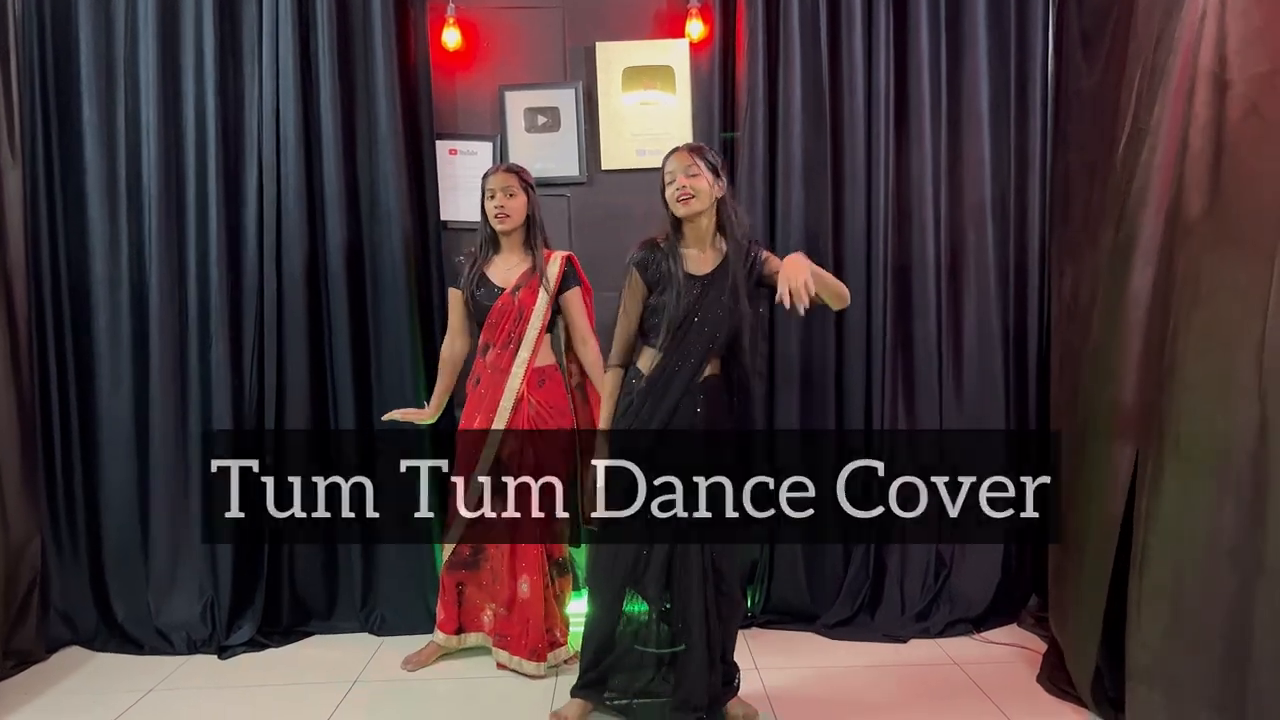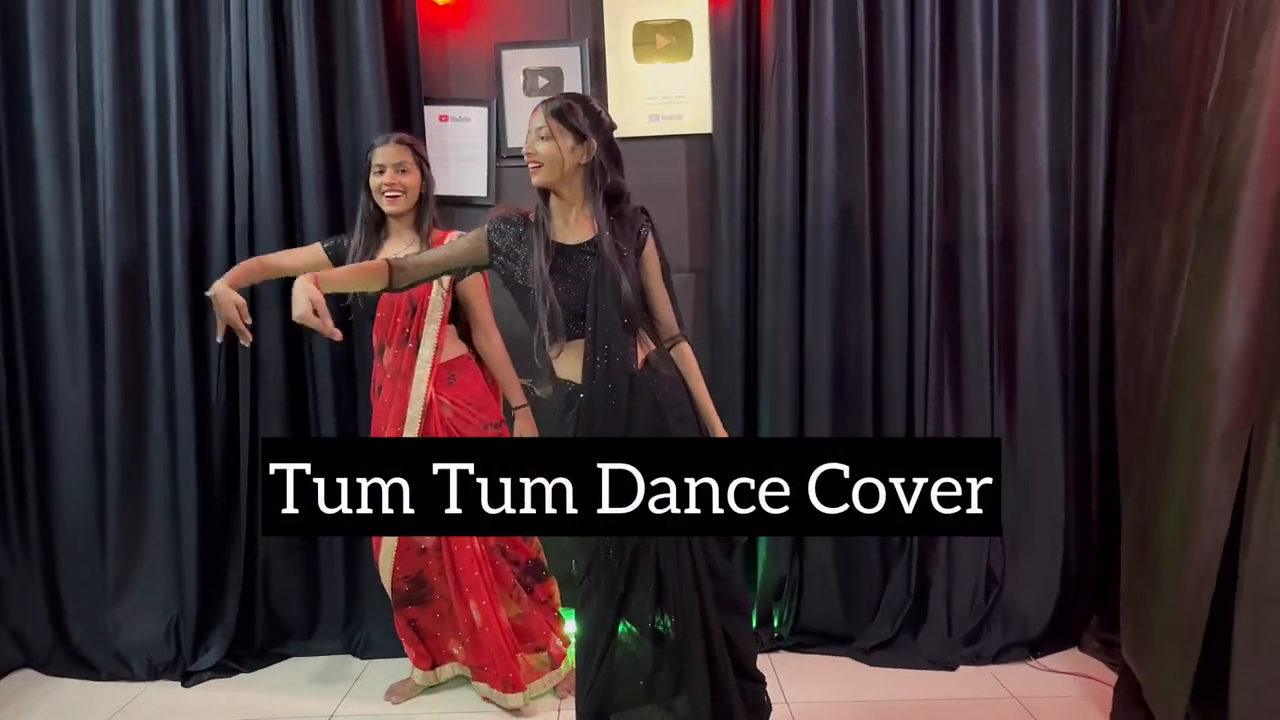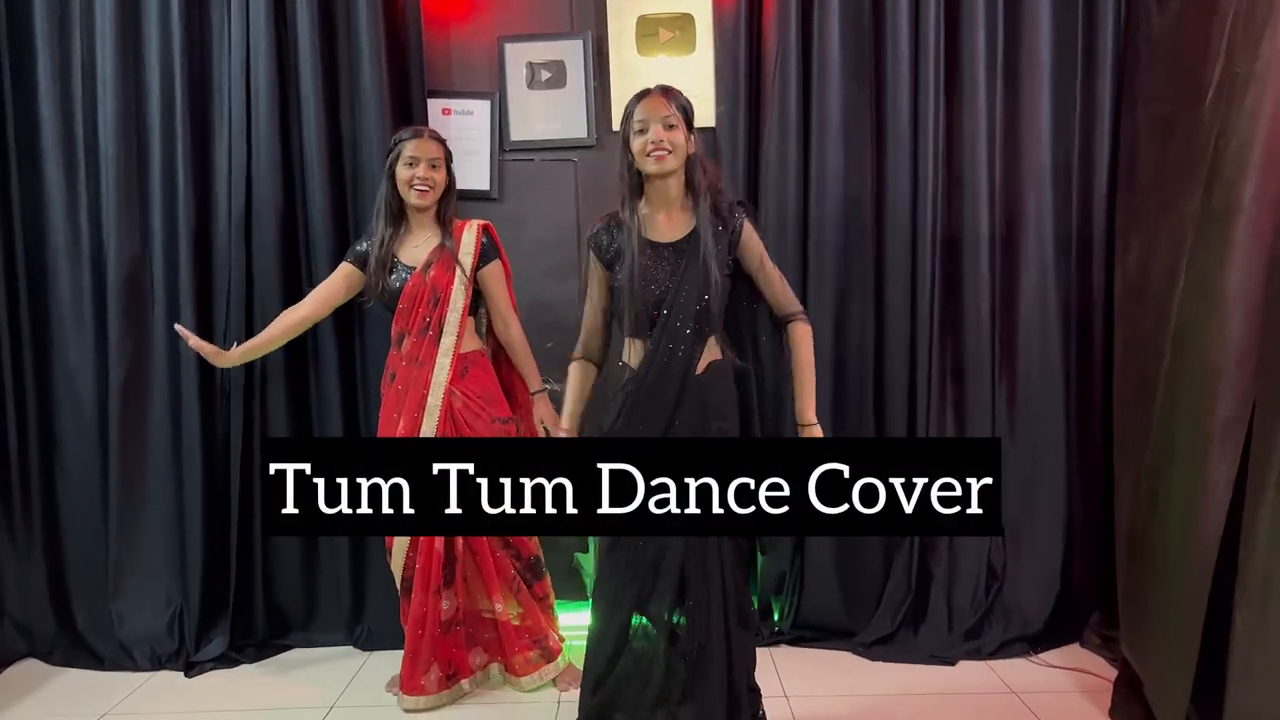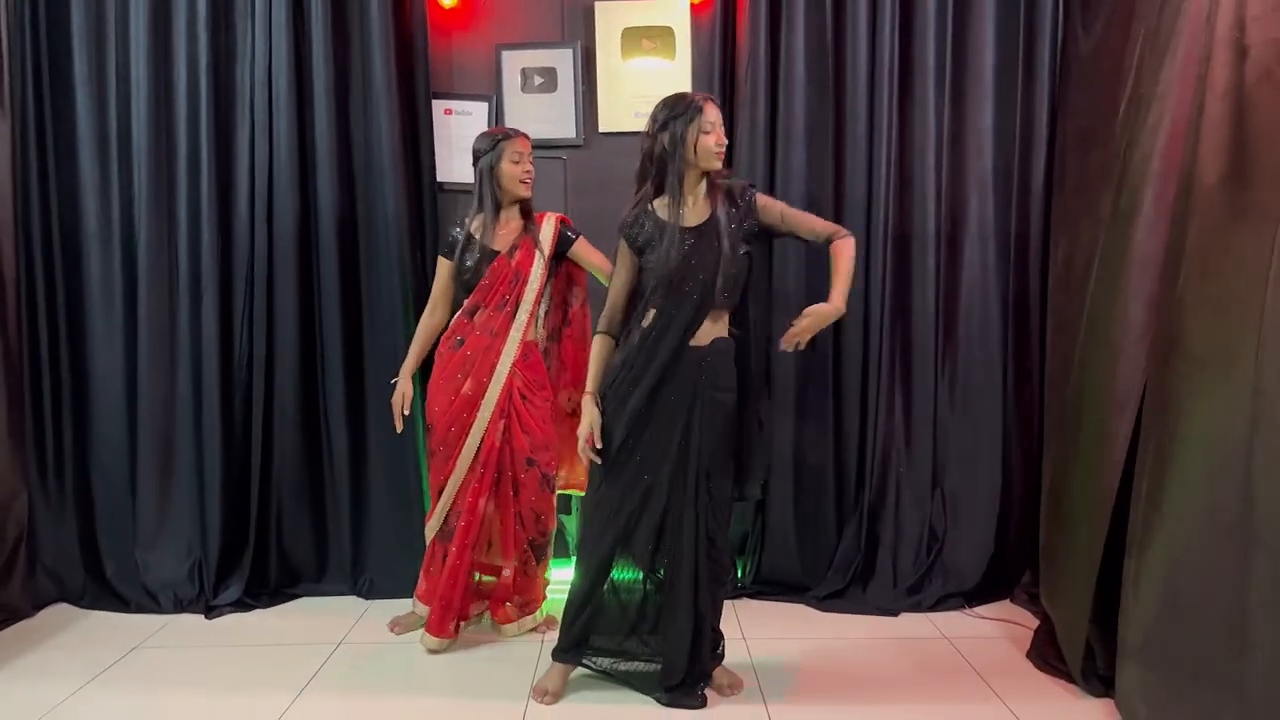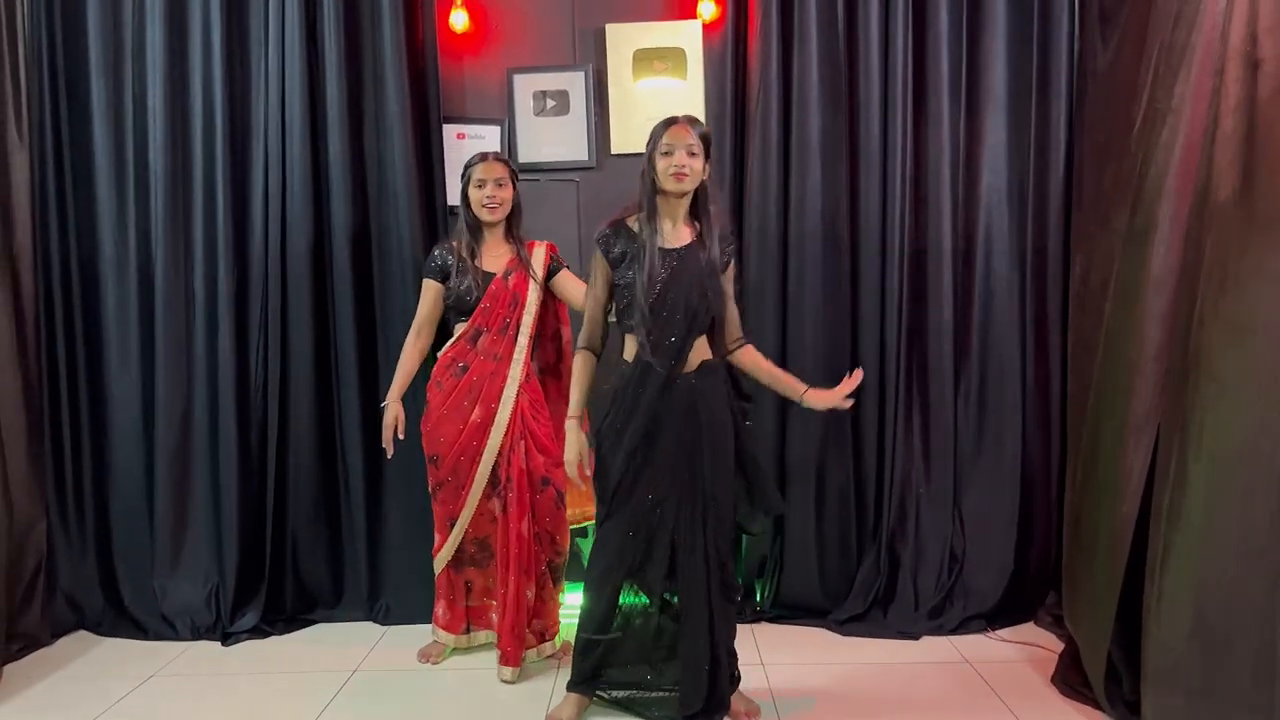
dt=1s
person 1, frame 1
left shoulder: (746, 258)
right shoulder: (650, 258)
left elbow: (839, 299)
right elbow: (618, 356)
left wrist: (800, 265)
left hip: (705, 416)
right hip: (643, 413)
left knee: (708, 552)
right knee: (621, 551)
person 1, frame 2
left shoulder: (630, 227)
right shoulder: (512, 235)
left elbow: (670, 334)
right elbow: (400, 269)
left wrist: (716, 430)
right wrist: (315, 279)
left hip: (659, 404)
right hip: (590, 415)
left knee: (698, 563)
right knee: (610, 572)
person 1, frame 3
left shoulder: (728, 222)
right shoulder: (609, 237)
left elbow: (792, 317)
right elbow: (589, 348)
left wrist: (807, 421)
right wrist: (565, 435)
left hip: (707, 408)
right hip: (630, 411)
left knee: (715, 569)
right knee: (627, 571)
person 1, frame 4
left shoulder: (740, 205)
right shoulder: (642, 223)
left elbow: (839, 237)
right elbow: (610, 320)
left wrist: (834, 303)
right wrist: (590, 398)
left hip: (711, 377)
right hip: (641, 377)
left knee: (700, 520)
right knee: (613, 514)
left ankle: (697, 655)
right ankle: (570, 650)
person 1, frame 5
left shoulder: (716, 246)
right shoulder: (618, 239)
left elbow: (734, 345)
right elbow: (590, 340)
left wrist: (806, 392)
right wrist: (574, 421)
left hip: (702, 403)
right hip: (635, 403)
left knee: (707, 545)
right knee: (620, 545)
person 2, frame 1
left shoulder: (557, 267)
right shoulder: (470, 268)
left elbow: (584, 342)
right elbow: (456, 342)
right wrist: (433, 407)
left hip: (541, 401)
right hip: (484, 401)
right knee: (470, 513)
left ankle: (536, 636)
right ankle: (450, 630)
person 2, frame 2
left shoulder: (453, 248)
right shoulder: (355, 249)
left elbow: (485, 333)
right elbow: (265, 265)
left wrist: (520, 407)
right wrist: (225, 285)
left hip: (459, 401)
right hip: (394, 406)
left knee: (493, 533)
right knee: (404, 542)
left ankle: (542, 656)
right ankle: (432, 660)
person 2, frame 3
left shoulder: (474, 238)
right shoulder: (374, 249)
left elbow: (505, 323)
right elbow: (307, 310)
left wrist: (537, 392)
right wrist: (231, 355)
left hip: (472, 395)
right hip: (406, 400)
left knee: (496, 525)
right knee: (418, 533)
left ankle: (538, 651)
right ankle: (440, 660)
person 2, frame 4
left shoulder: (550, 230)
right shoulder: (461, 235)
left elbow: (615, 274)
right elbow: (436, 310)
right wrist: (406, 374)
left hip: (521, 373)
right hip: (460, 370)
left knee: (525, 487)
right knee: (457, 486)
left ankle: (517, 603)
right ankle: (442, 601)
person 2, frame 5
left shoulder: (538, 258)
right shoulder: (447, 257)
left elbow: (594, 301)
right elbow: (421, 331)
right wrist: (394, 396)
left hip: (517, 396)
right hip: (457, 395)
left knee: (533, 507)
right knee: (460, 509)
left ankle: (533, 630)
right ankle: (456, 623)
